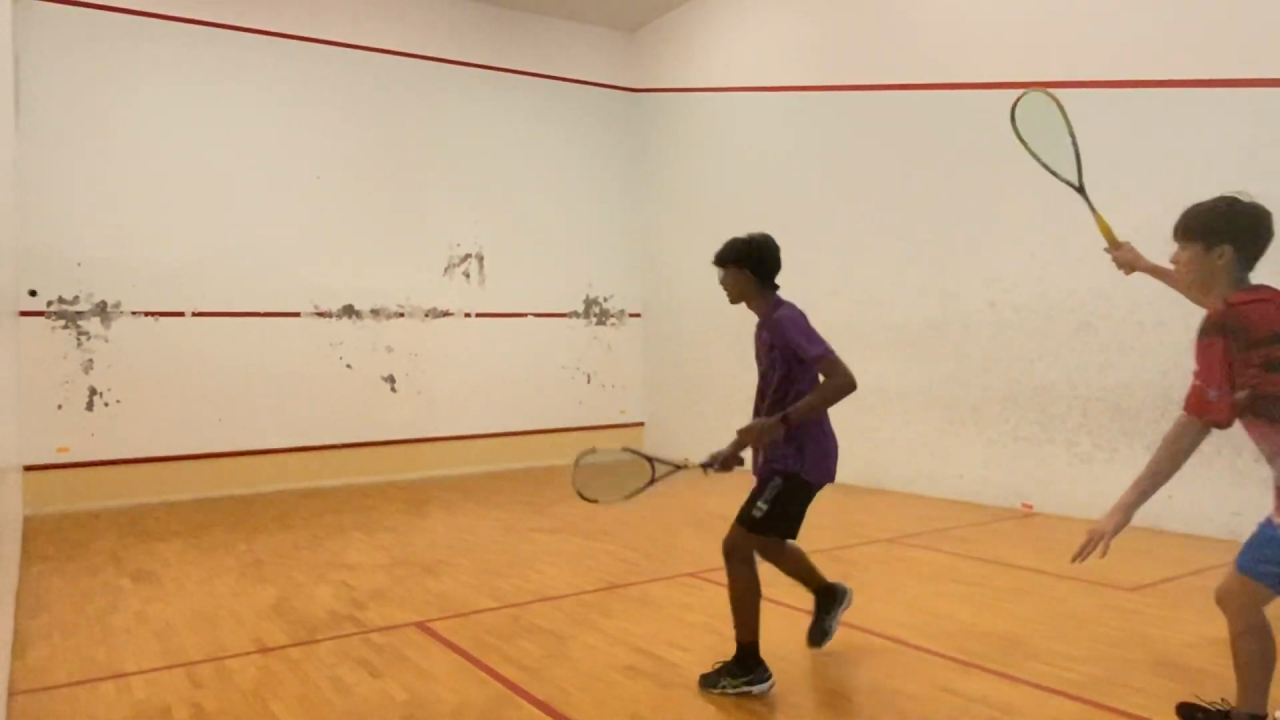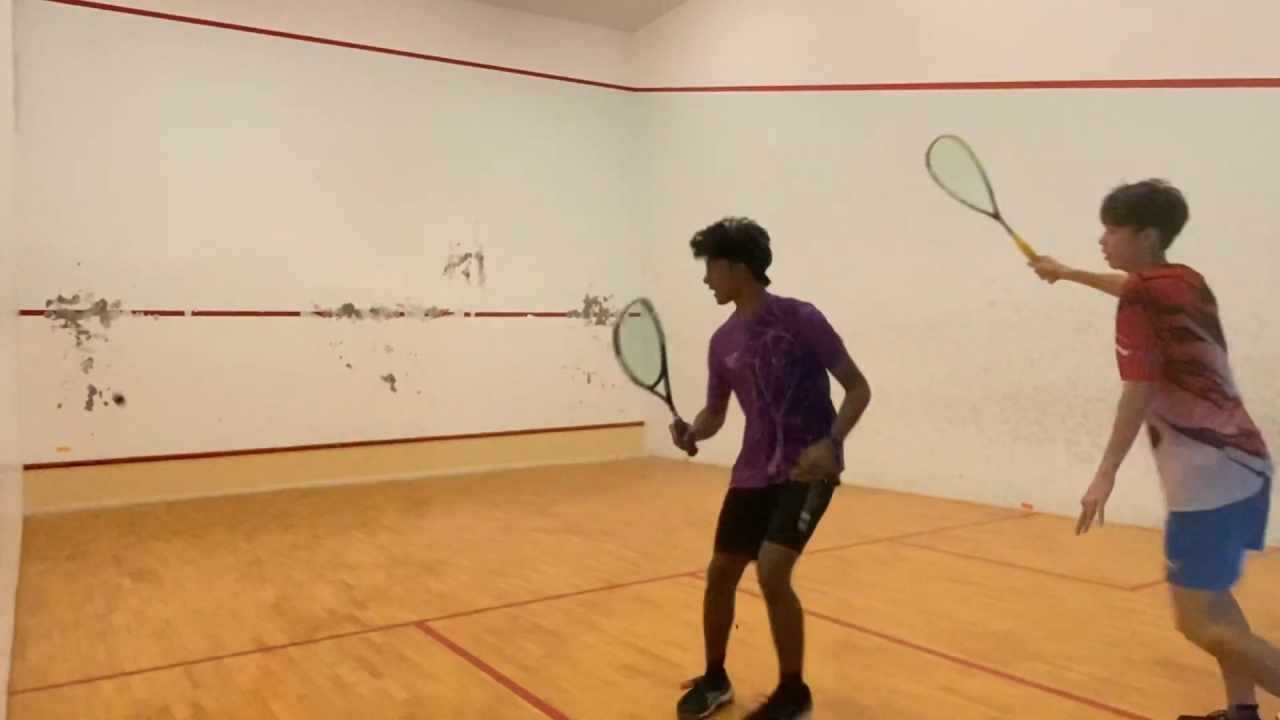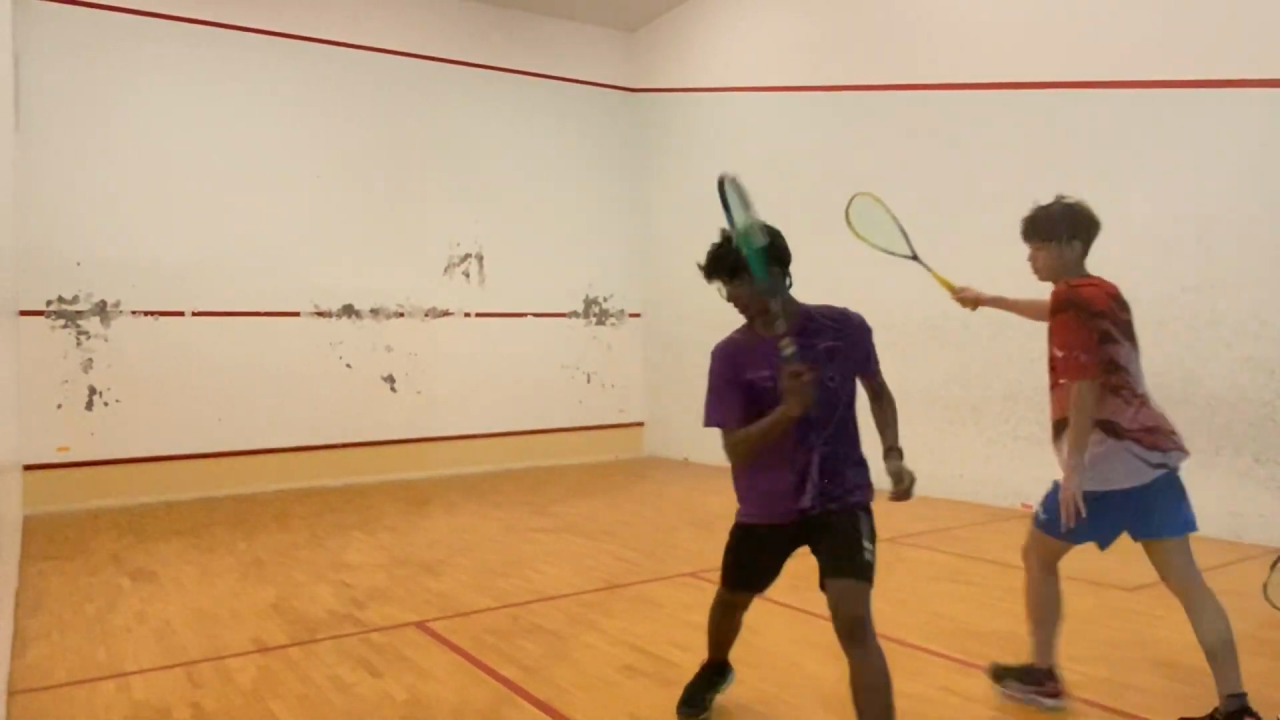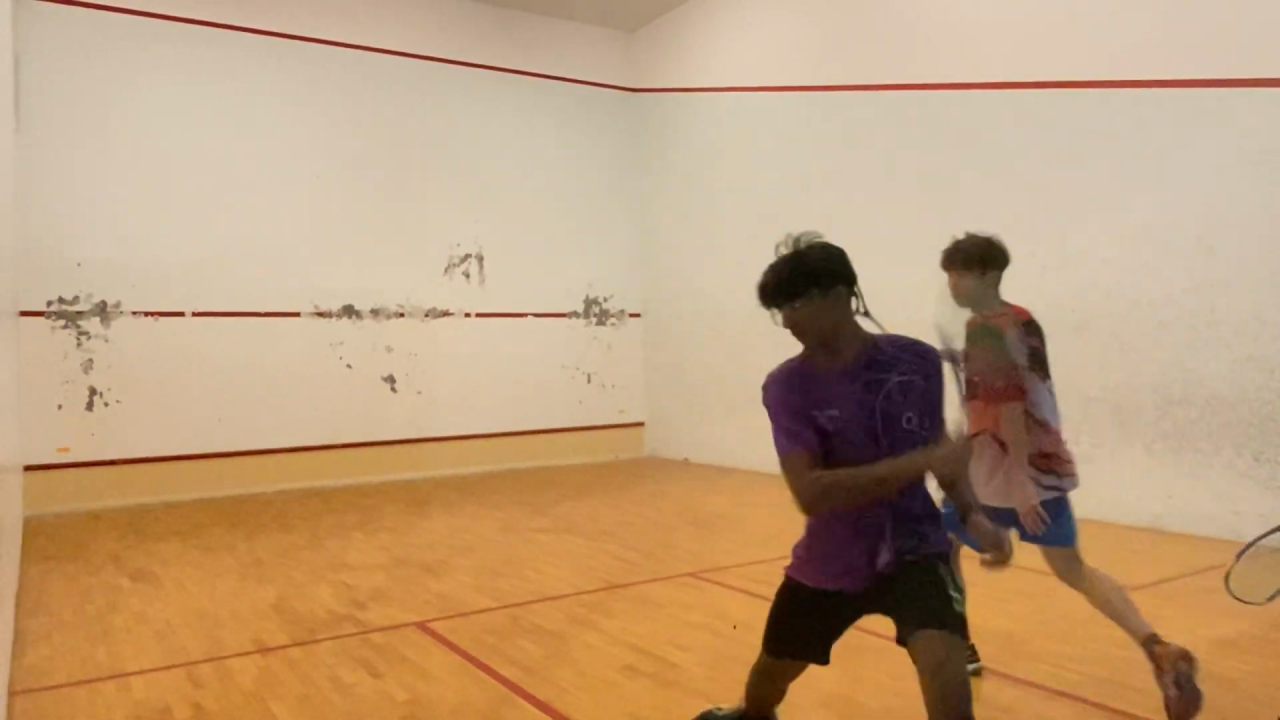
dt=0.2s
person 1, frame 1
left shoulder: (1231, 331)
left elbow: (1193, 426)
right elbow: (1211, 300)
left wrist: (1123, 508)
right wrist: (1147, 267)
right knee: (1235, 597)
person 1, frame 2
left shoulder: (1141, 297)
right shoulder: (1185, 283)
left elbow: (1139, 390)
left wrist: (1104, 475)
right wrist: (1069, 273)
left hip: (1203, 470)
right hip: (1236, 461)
left knee: (1201, 620)
right knee: (1207, 596)
person 1, frame 3
left shoulder: (1070, 300)
right shoulder: (1104, 293)
left elbow: (1082, 384)
left wrist: (1072, 468)
right wrist: (990, 299)
left hip: (1104, 458)
right hip: (1153, 451)
left knee: (1038, 555)
right knee: (1183, 578)
left ankle: (1043, 675)
person 1, frame 4
left shoulder: (986, 327)
right shoulder: (1022, 322)
left elbow: (1007, 405)
left wrist: (1019, 484)
left hip: (1007, 470)
right hip: (1050, 465)
left knee: (950, 555)
right knee: (1074, 571)
right ankle: (1163, 652)
person 2, frame 1
left shoulder: (785, 321)
right shoulder: (765, 326)
left elbow: (843, 382)
left wrist: (776, 423)
right wrist: (735, 447)
left hip: (798, 458)
right hip: (778, 458)
left knee: (736, 546)
right knee: (767, 544)
left ankle: (749, 664)
right ankle: (828, 594)
person 2, frame 2
left shoulder: (801, 319)
right shoulder: (723, 340)
left elbow: (857, 388)
right elbow: (715, 412)
left wrist: (830, 446)
right wrist: (691, 431)
left hip: (807, 469)
right hip: (754, 472)
left knee: (772, 572)
right knee: (721, 574)
right ankle: (714, 679)
person 2, frame 3
left shoulder: (846, 328)
right shoulder: (730, 354)
left elbow: (880, 393)
right elbow: (736, 448)
left wrist: (893, 457)
right wrist: (787, 411)
left hip: (840, 496)
right hip: (766, 504)
left knee: (854, 620)
right knee: (728, 605)
right ankle: (714, 672)
person 2, frame 4
left shoulder: (918, 362)
right shoulder: (788, 386)
left elbow: (941, 449)
right elbow: (809, 492)
left wrist: (975, 513)
right wrist: (912, 464)
left hip: (915, 554)
right hip: (827, 566)
left knee: (945, 681)
right knee: (773, 676)
